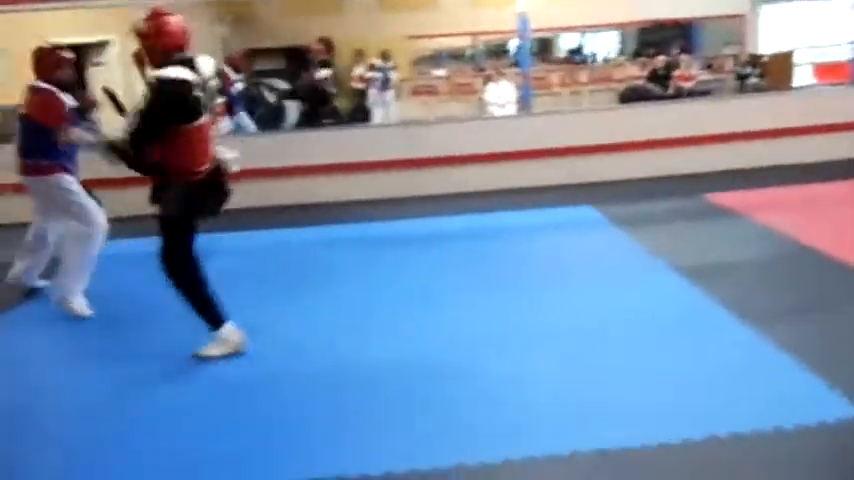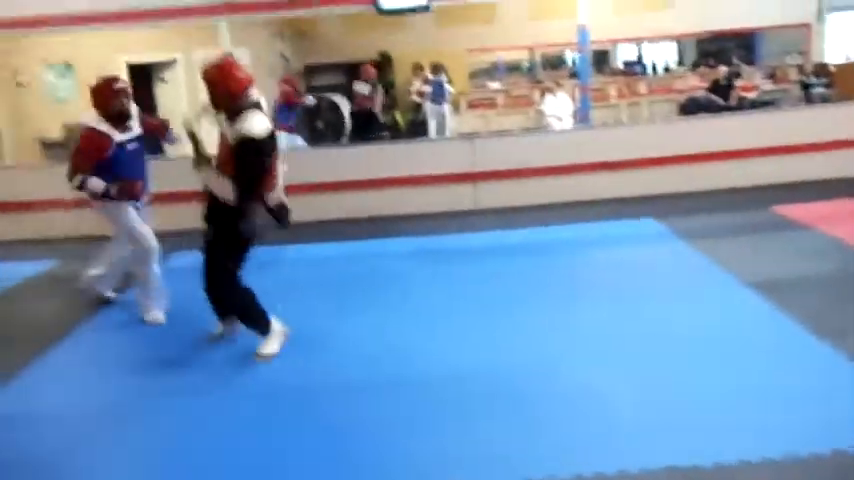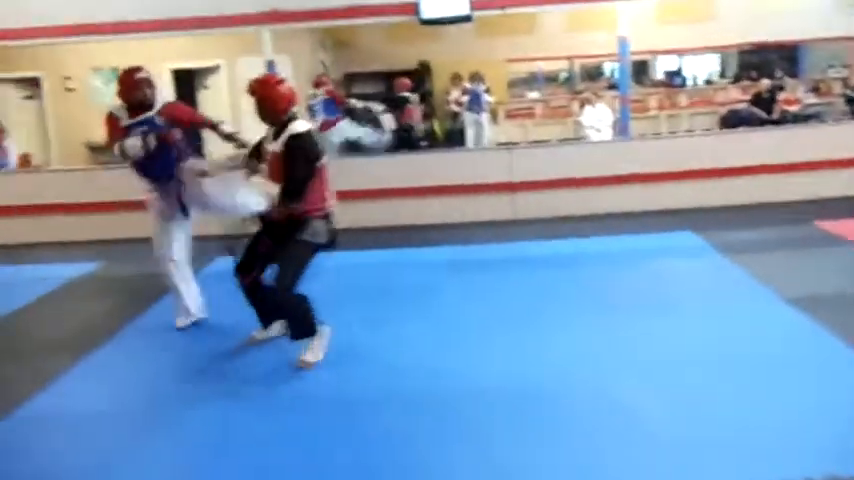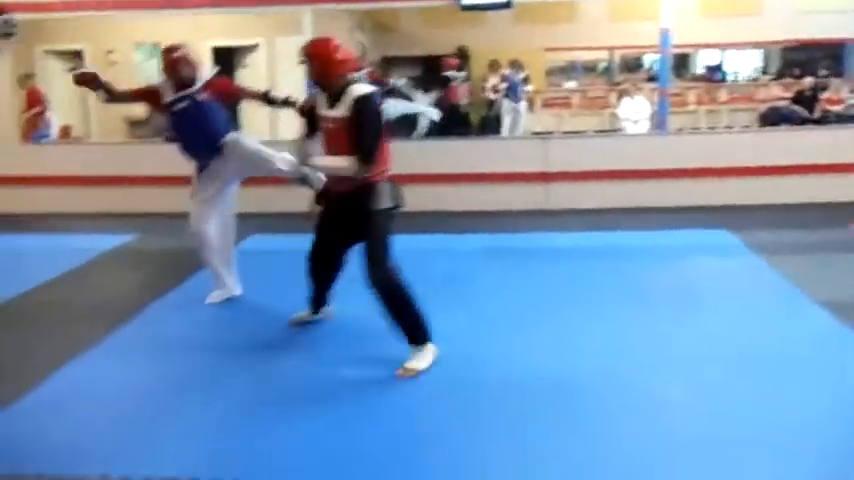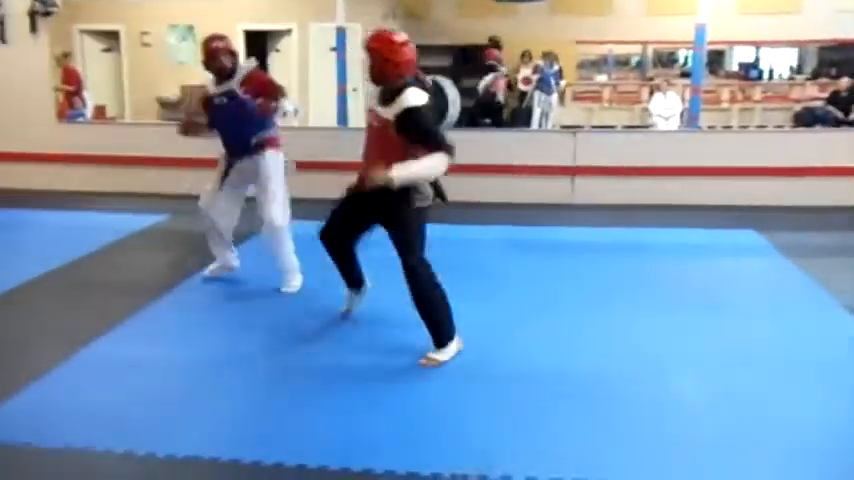
dt=0.2s
person 1, frame 1
left shoulder: (169, 86)
right shoulder: (204, 67)
left elbow: (137, 143)
left hip: (182, 186)
right hip: (205, 175)
left knee: (178, 259)
left ankle: (226, 333)
person 1, frame 2
left shoulder: (253, 134)
right shoulder: (245, 106)
left elbow: (242, 195)
left wrist: (207, 173)
left hip: (241, 213)
right hip: (229, 206)
left knee: (221, 282)
right knee: (216, 268)
left ankle: (269, 329)
right ankle: (229, 319)
person 1, frame 3
left shoulder: (299, 138)
right shoulder: (277, 132)
left elbow: (291, 196)
right elbow: (255, 156)
left hip: (307, 225)
right hip: (283, 220)
left knee: (281, 289)
right knee: (246, 272)
left ankle: (314, 333)
right ankle: (273, 324)
person 1, frame 4
left shoulder: (363, 102)
right shoulder: (323, 99)
left elbow: (364, 163)
right elbow: (311, 130)
left wrist: (315, 161)
left hip: (371, 195)
right hip: (339, 193)
left knee: (379, 270)
right knee: (322, 257)
left ankle: (423, 345)
right ankle: (317, 308)
person 1, frame 5
left shoulder: (414, 109)
right shoulder: (387, 92)
left elbow: (444, 157)
left wrist: (395, 174)
left hip: (405, 195)
right hip: (374, 186)
left knee: (414, 266)
right knee: (333, 236)
left ankle: (447, 340)
right ankle: (357, 286)
person 2, frame 1
left shoulder: (50, 94)
right shoulder: (46, 99)
left elbow: (67, 125)
right elbow: (67, 136)
left wrist: (82, 108)
left hip: (42, 173)
right hip: (49, 175)
left knee: (48, 224)
right knee: (93, 224)
left ankle: (23, 275)
right ankle: (69, 293)
person 2, frame 2
left shoulder: (135, 118)
right shoulder: (94, 135)
left elbow: (159, 129)
right elbow: (76, 177)
left wrist: (165, 130)
right wrist: (114, 189)
left hip: (132, 198)
right hip: (113, 200)
left knee: (129, 245)
right knee: (145, 246)
left ankle: (98, 283)
right ankle: (151, 306)
person 2, frame 3
left shoulder: (168, 109)
right shoulder: (116, 118)
left elbow: (205, 121)
right elbow: (122, 150)
left wrist: (228, 135)
right wrist: (156, 139)
left hip: (186, 175)
right hip: (163, 190)
right knee: (168, 249)
right ankle: (190, 308)
person 2, frame 4
left shoulder: (213, 84)
right shoulder: (162, 93)
left elbow: (250, 94)
right elbow: (120, 96)
left wrist: (284, 102)
right wrist: (96, 83)
left hip: (232, 151)
right hip: (209, 167)
left knee: (257, 157)
right knee: (205, 225)
left ankle: (306, 173)
right ankle: (226, 285)
person 2, frame 5
left shoulder: (253, 77)
right shoulder: (212, 89)
left elbow: (286, 99)
right elbow: (211, 123)
left wrist: (272, 107)
right wrist: (196, 125)
left hip: (264, 154)
right hip: (236, 159)
left knee: (272, 215)
right knee: (211, 206)
left ankle: (292, 273)
right ankle: (226, 260)
